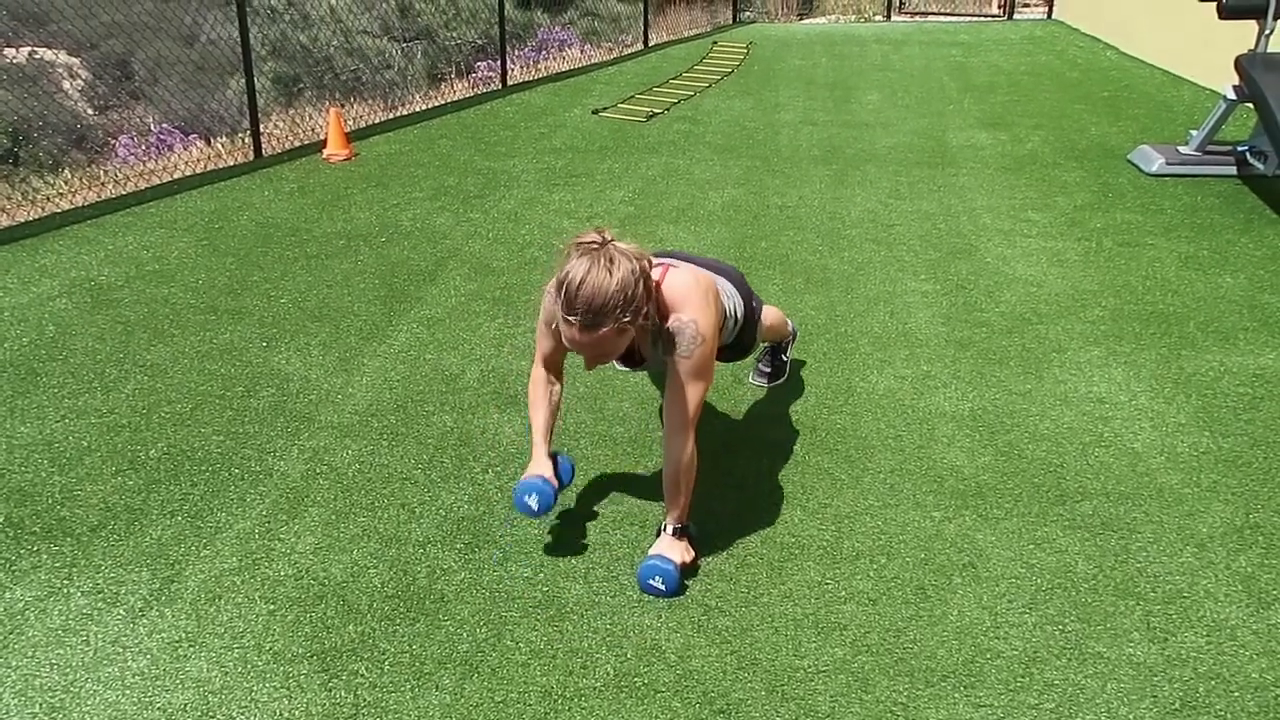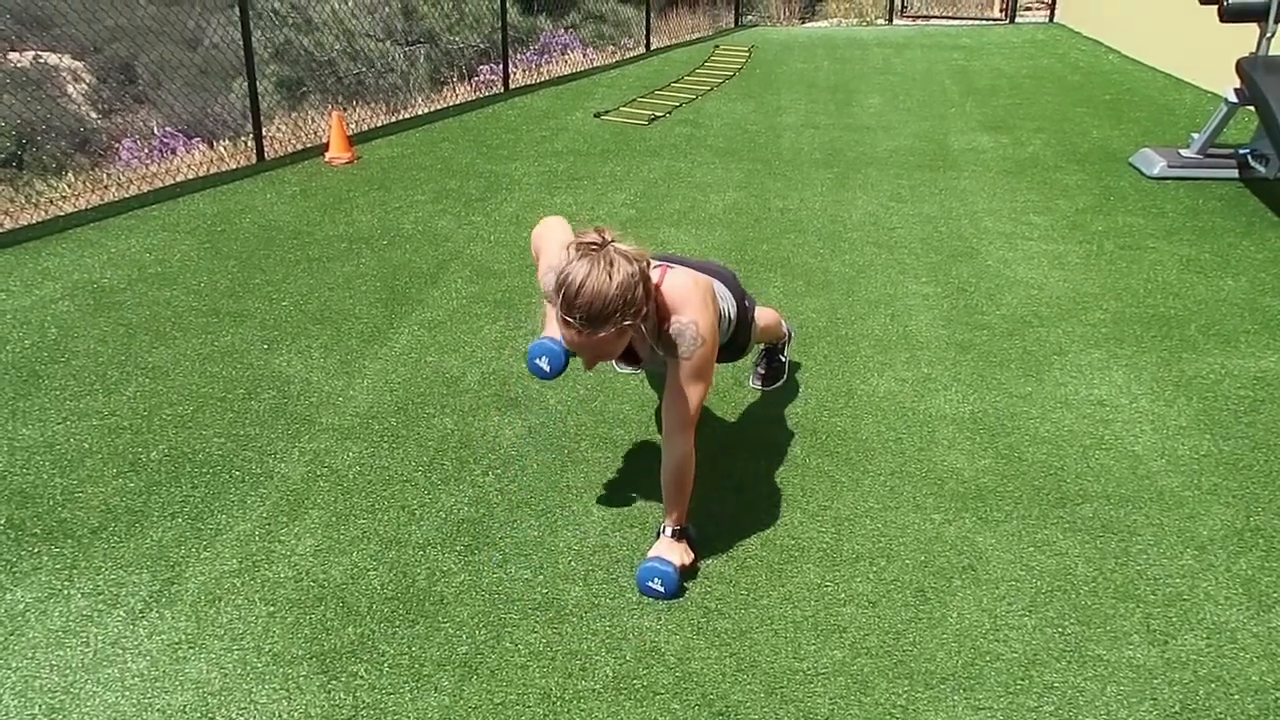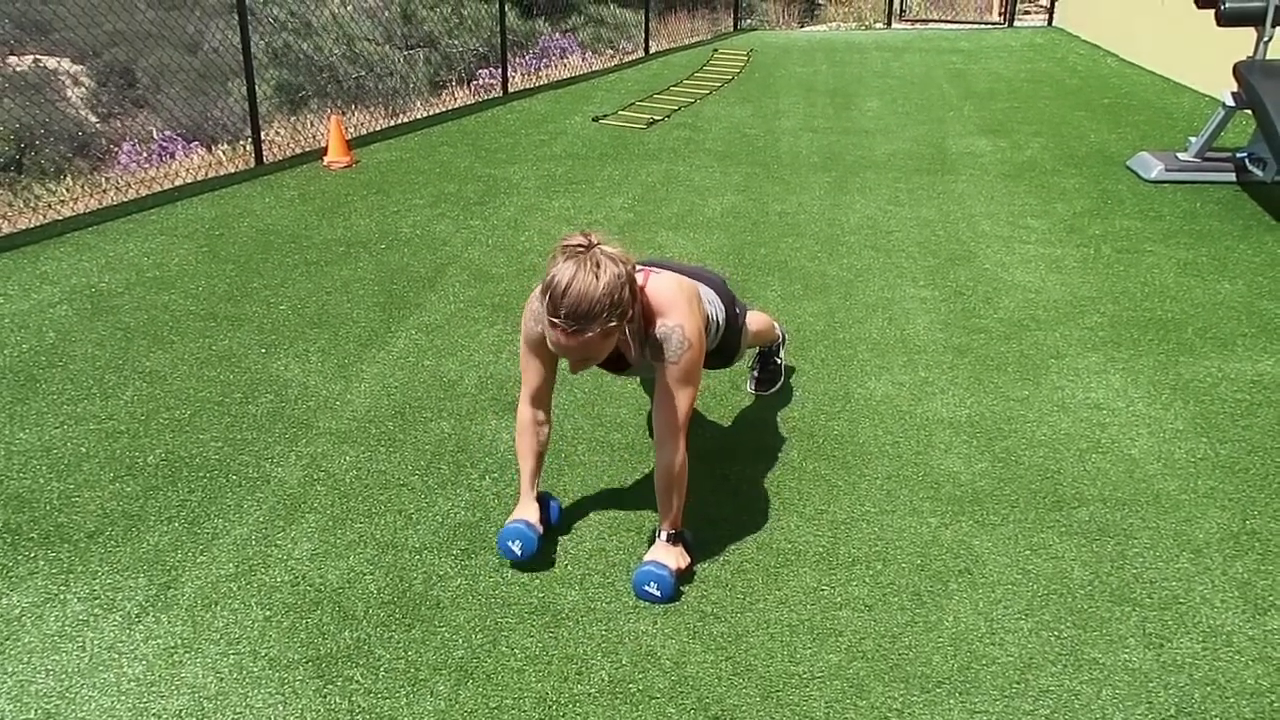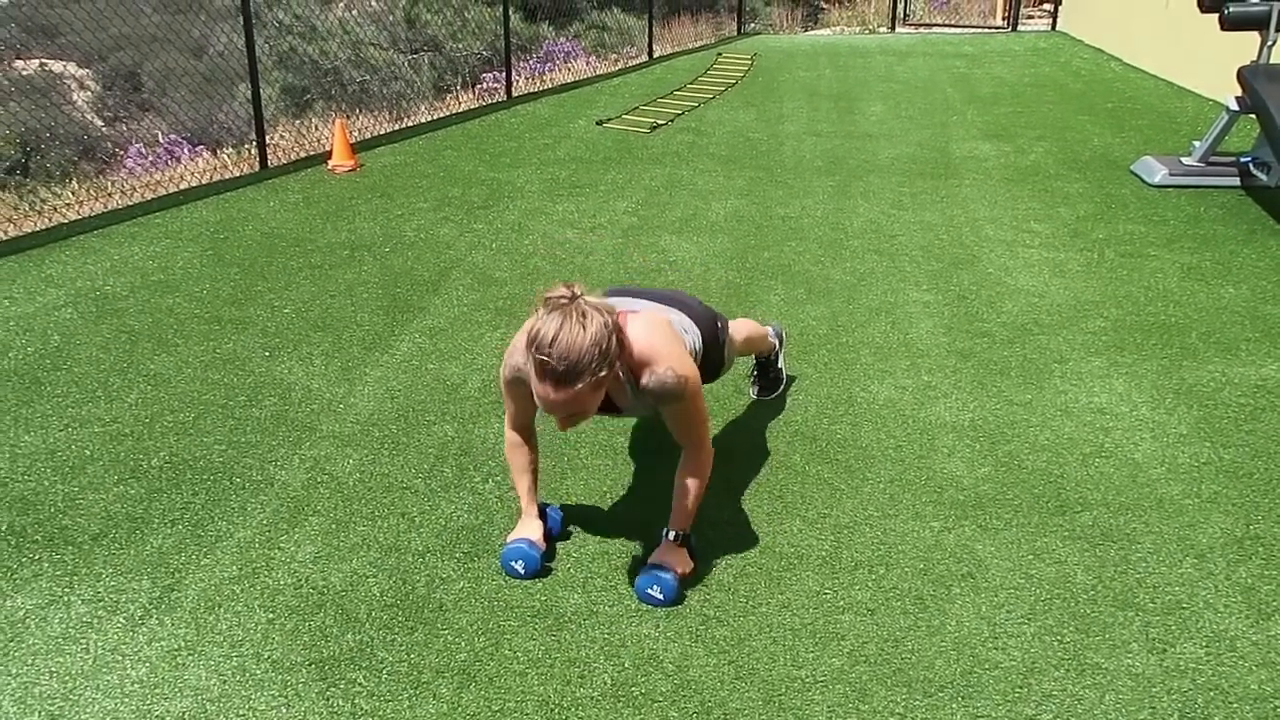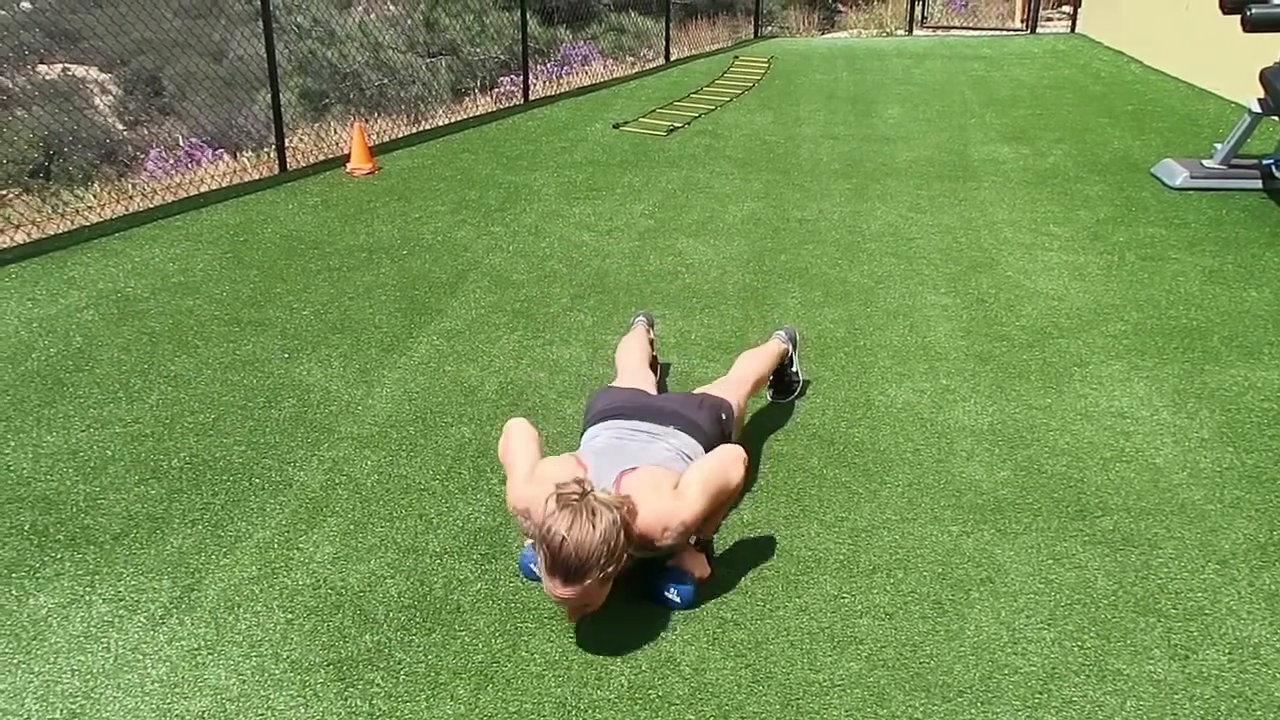
dt=0.5s
person 1, frame 1
left shoulder: (687, 319)
right shoulder: (566, 296)
left elbow: (679, 435)
right elbow: (544, 369)
left wrist: (674, 531)
right wrist: (540, 454)
left hip: (724, 296)
left knee: (759, 328)
left ankle: (782, 332)
person 1, frame 2
left shoulder: (687, 321)
right shoulder: (563, 281)
left elbow: (678, 437)
right elbow: (548, 226)
left wrist: (673, 532)
right wrist: (552, 322)
left hip: (719, 299)
left knee: (755, 327)
left ankle: (778, 334)
person 1, frame 3
left shoulder: (673, 325)
right shoulder: (545, 308)
left elbow: (670, 443)
right elbow: (533, 407)
left wrist: (669, 537)
right wrist: (527, 499)
left hip: (709, 304)
left knee: (744, 329)
left ankle: (772, 337)
person 1, frame 4
left shoulder: (663, 368)
right shoulder: (524, 357)
left elbow: (697, 452)
right elbow: (518, 432)
left wrist: (675, 539)
right wrist: (529, 515)
left hip: (688, 322)
right hip: (621, 308)
left knee: (734, 338)
left ankle: (770, 340)
person 1, frame 5
left shoulder: (666, 523)
right shoulder: (531, 503)
left elbow: (736, 458)
right elbow: (516, 428)
left hip: (689, 428)
right hip: (615, 414)
left knee: (736, 383)
right knee: (632, 375)
left ankle: (781, 345)
right ankle: (642, 328)
